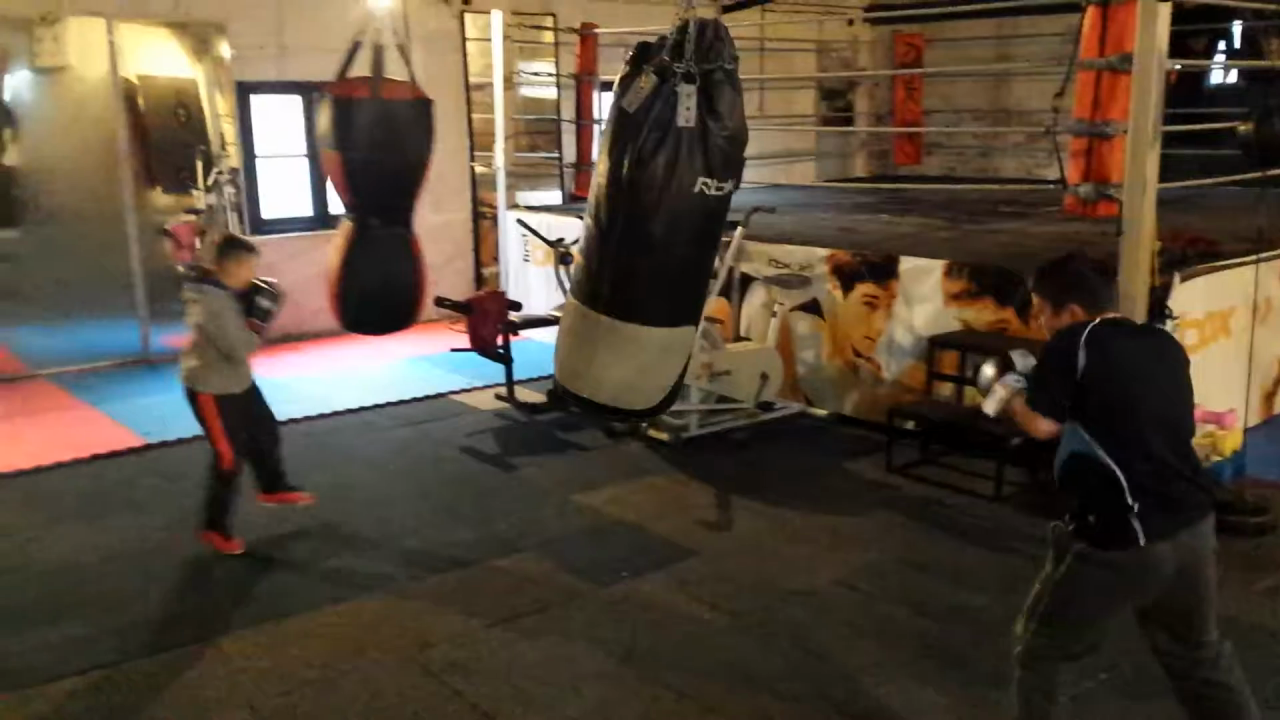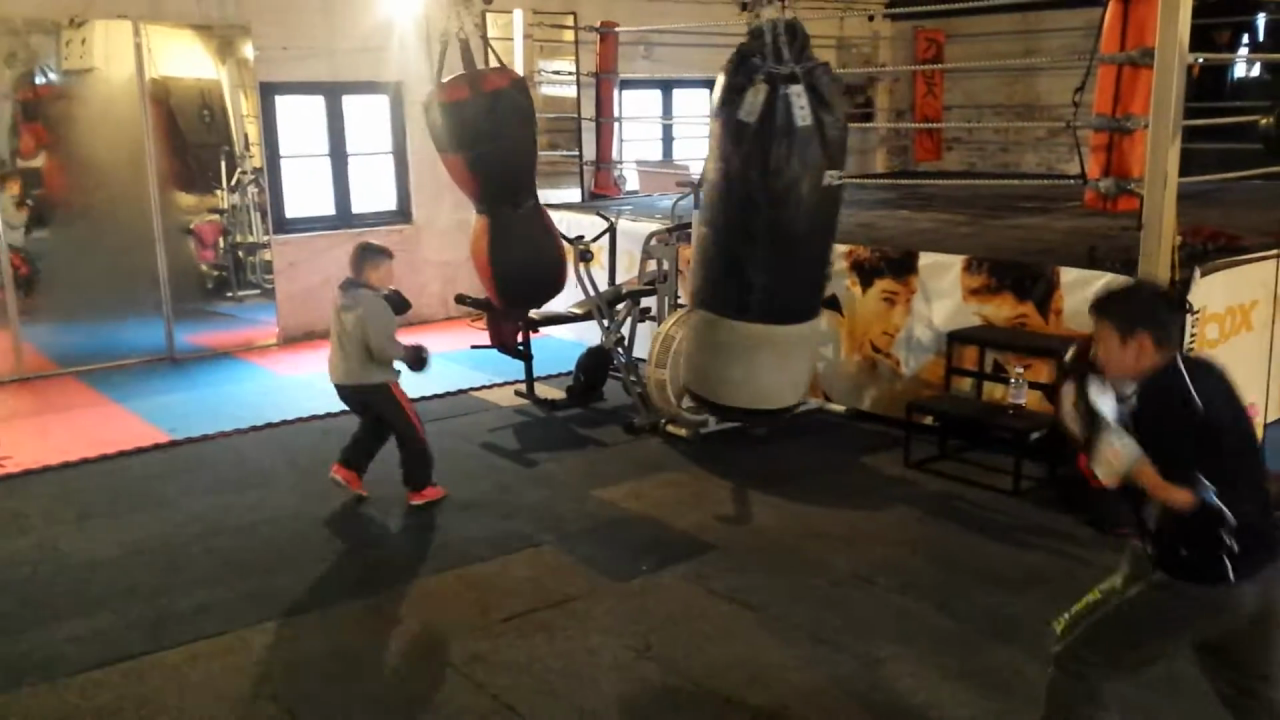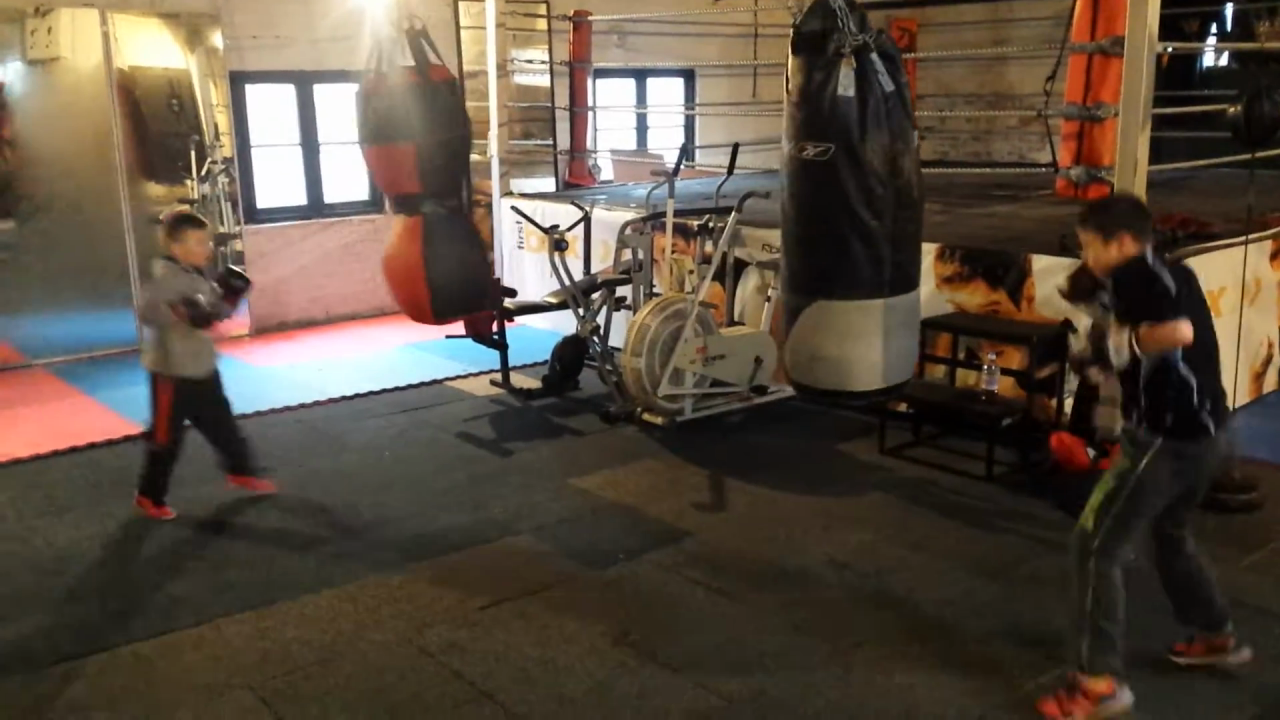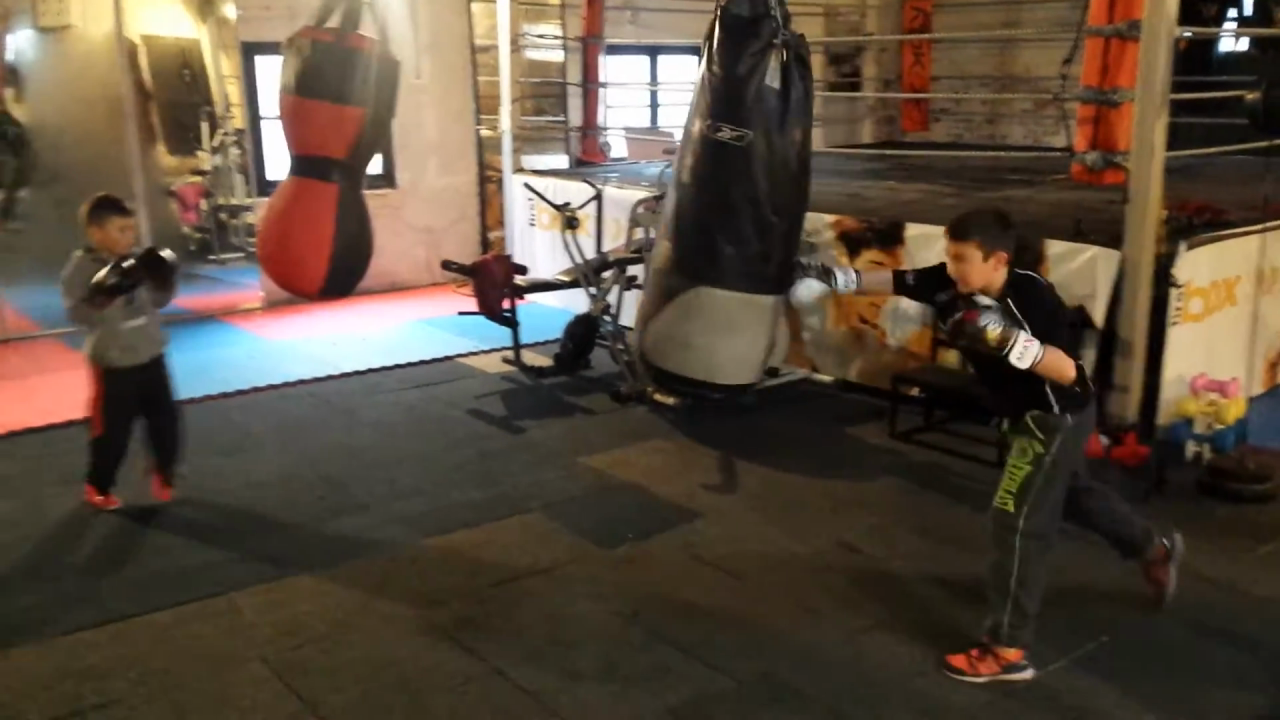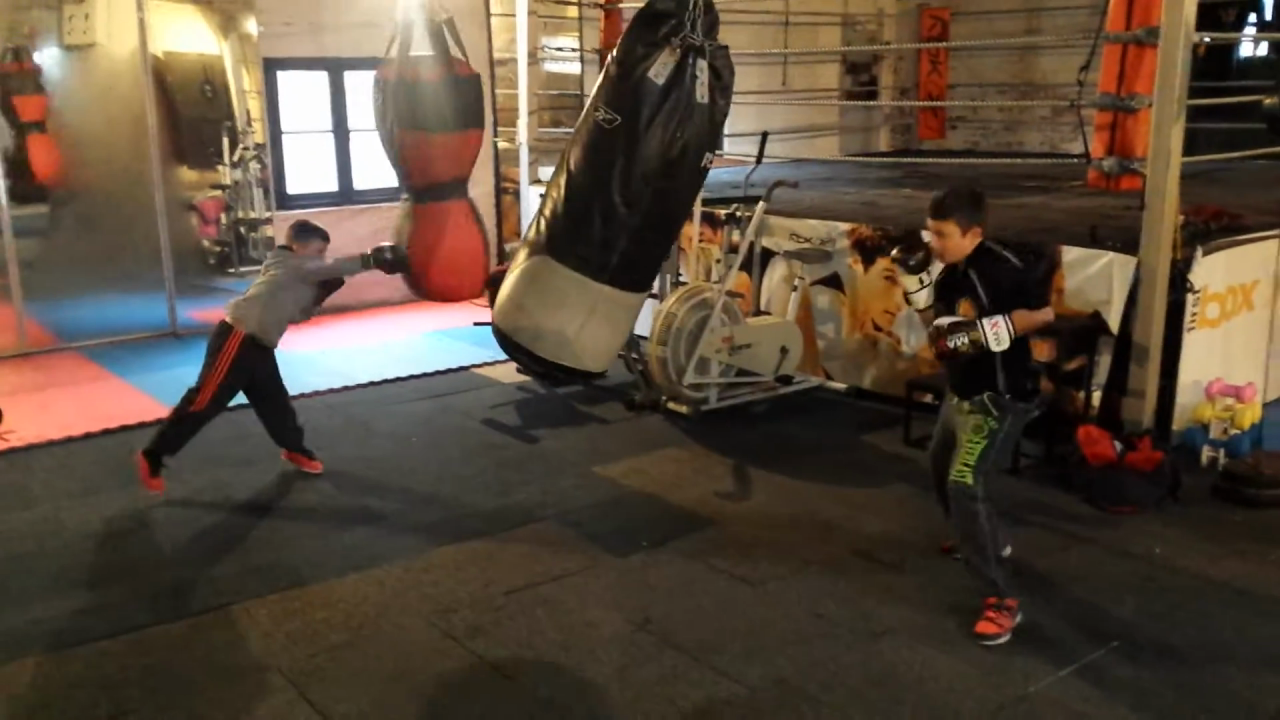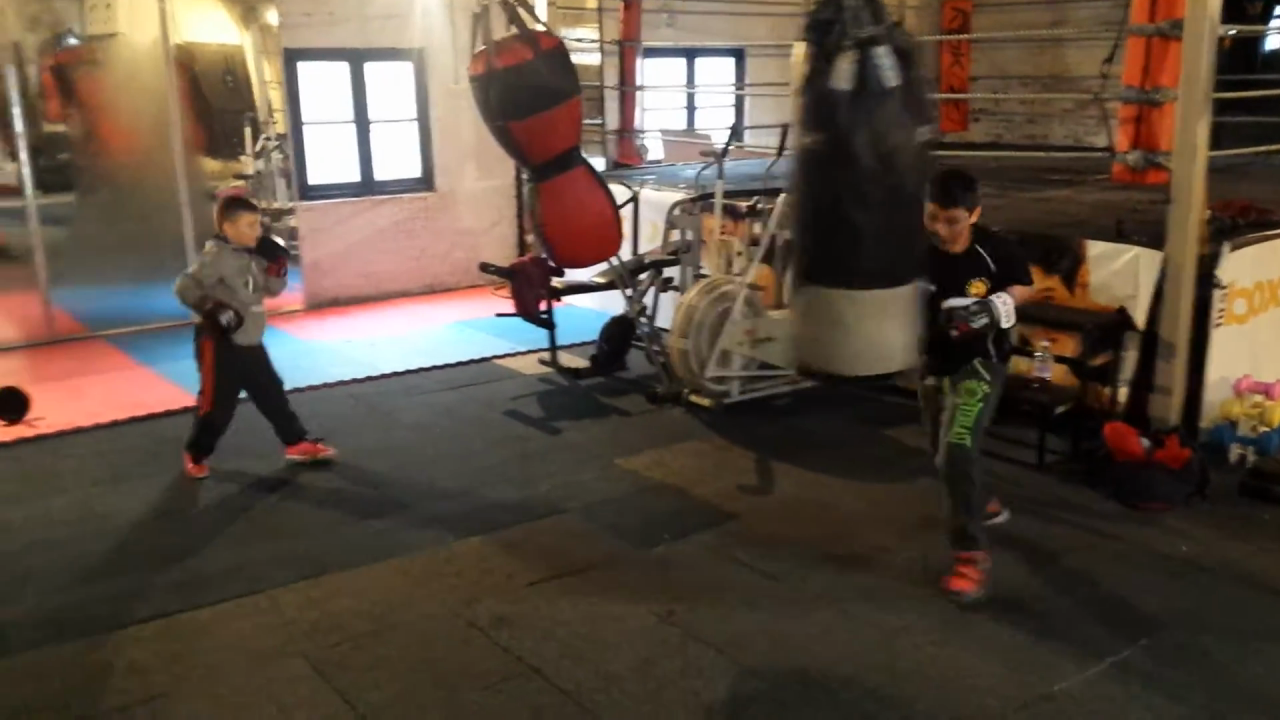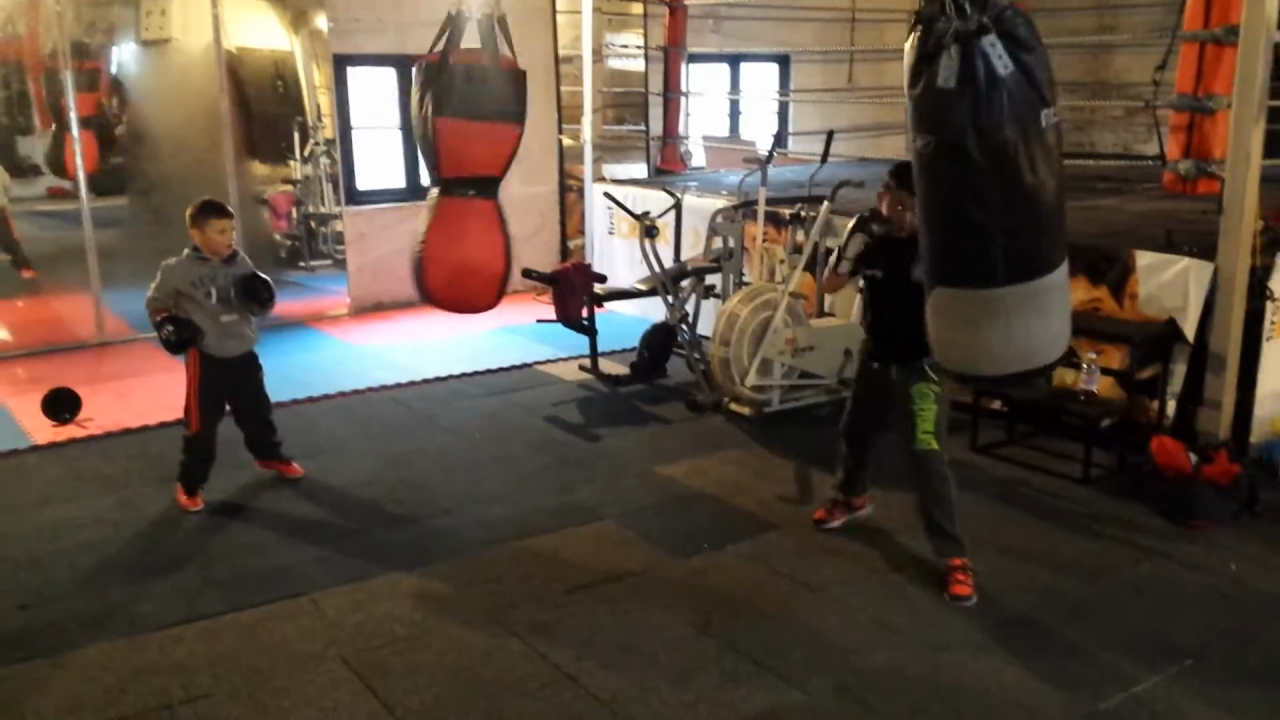
dt=0.7s
person 1, frame 1
left shoulder: (1070, 346)
right shoulder: (1164, 344)
left elbow: (1040, 423)
left hip: (1117, 541)
right hip: (1193, 528)
left knee: (1039, 653)
right knee: (1200, 652)
person 1, frame 2
left shoulder: (1167, 394)
right shoulder: (1196, 375)
left elbow: (1180, 493)
left wrist: (1108, 445)
left hip: (1195, 578)
left knee: (1079, 657)
person 1, frame 3
left shoulder: (1136, 273)
right shoulder: (1170, 273)
left elbow: (1178, 332)
left wrist: (1120, 344)
right wrist: (1106, 332)
left hip: (1168, 437)
right hip: (1200, 432)
left knee: (1097, 547)
right knee: (1167, 533)
right ankle: (1216, 637)
person 1, frame 4
left shoulder: (1035, 294)
right shoulder: (950, 282)
left elbow: (1066, 372)
right elbow: (894, 280)
left wrist: (1006, 338)
right wrist: (832, 277)
left hip: (1057, 418)
right hip: (1025, 415)
left knee: (1014, 519)
right knee: (1073, 490)
left ankle: (1009, 650)
right ankle: (1154, 547)
person 1, frame 5
left shoulder: (999, 267)
right shoulder: (951, 267)
left elbow: (1042, 313)
right elbow: (929, 311)
left wrist: (980, 333)
right wrist: (915, 271)
left hip: (1000, 398)
right hip: (963, 393)
left knee: (964, 487)
right knee: (942, 470)
left ankle: (1002, 599)
right ankle: (986, 539)
person 1, frame 6
left shoulder: (995, 248)
left elbow: (1025, 288)
left wrist: (992, 309)
left hip: (977, 364)
right hip: (933, 363)
left knee: (956, 450)
right knee: (943, 448)
left ankle: (971, 551)
right ankle: (983, 506)
person 1, frame 7
right shoulder: (870, 235)
right elbow: (829, 286)
right wrist: (856, 244)
left hip: (921, 363)
right hip: (877, 356)
left knee: (925, 454)
right knee: (854, 431)
left ankle: (954, 557)
right ankle: (852, 497)
person 2, frame 1
left shoulder: (224, 295)
right shoulder: (213, 305)
left elbow: (235, 333)
right elbow: (239, 348)
left wrist: (250, 322)
right wrist: (256, 328)
left hip: (237, 382)
right hip: (210, 390)
left knee: (264, 434)
right knee: (228, 459)
left ankle: (274, 488)
right ankle: (216, 527)
person 2, frame 2
left shoulder: (348, 298)
right shoulder: (372, 304)
right elbow: (382, 347)
left wrist: (388, 312)
right wrist: (411, 353)
left hip: (344, 381)
right hip: (370, 382)
left knee: (375, 423)
right knee: (409, 429)
left ankle: (348, 466)
right ankle: (420, 486)
person 2, frame 3
left shoulder: (198, 277)
right shoulder: (165, 277)
left elbow: (214, 312)
right elbow: (147, 311)
left wrist: (228, 299)
right wrist: (179, 311)
left hip: (203, 369)
right hip: (172, 374)
left knee: (223, 425)
right knee: (166, 438)
left ankle: (240, 472)
right ankle: (150, 496)
person 2, frame 4
left shoulder: (135, 258)
right shoulder: (79, 270)
left elbow: (159, 301)
right elbow: (78, 315)
left wrist: (165, 281)
right wrist: (103, 295)
left hip: (151, 356)
right hip: (112, 364)
left knee: (165, 420)
right knee: (111, 432)
left ankle: (162, 470)
right ankle: (98, 484)
person 2, frame 5
left shoulder: (297, 273)
right shoulder: (291, 266)
left elbow: (297, 313)
right elbow: (327, 269)
left wrist: (319, 294)
right wrist: (371, 259)
left hip: (259, 342)
right hip: (239, 339)
left knee: (276, 403)
right knee: (204, 403)
left ankle: (294, 448)
right ankle: (153, 456)
person 2, frame 6
left shoulder: (253, 255)
right shoulder: (216, 257)
left elbow: (272, 289)
right elbow: (186, 287)
left wrist: (277, 265)
right wrist: (212, 310)
left hip: (249, 342)
right hip: (219, 341)
left knee: (272, 393)
right knee: (217, 404)
left ankle: (299, 442)
right ankle: (196, 453)
person 2, frame 7
left shoulder: (241, 264)
right shoulder: (178, 269)
left elbow: (258, 310)
right elbow: (156, 302)
right wrist: (164, 322)
left hip: (243, 354)
right hip: (206, 359)
left knee: (257, 410)
right knee: (201, 424)
left ankle: (270, 456)
right ankle: (189, 484)
